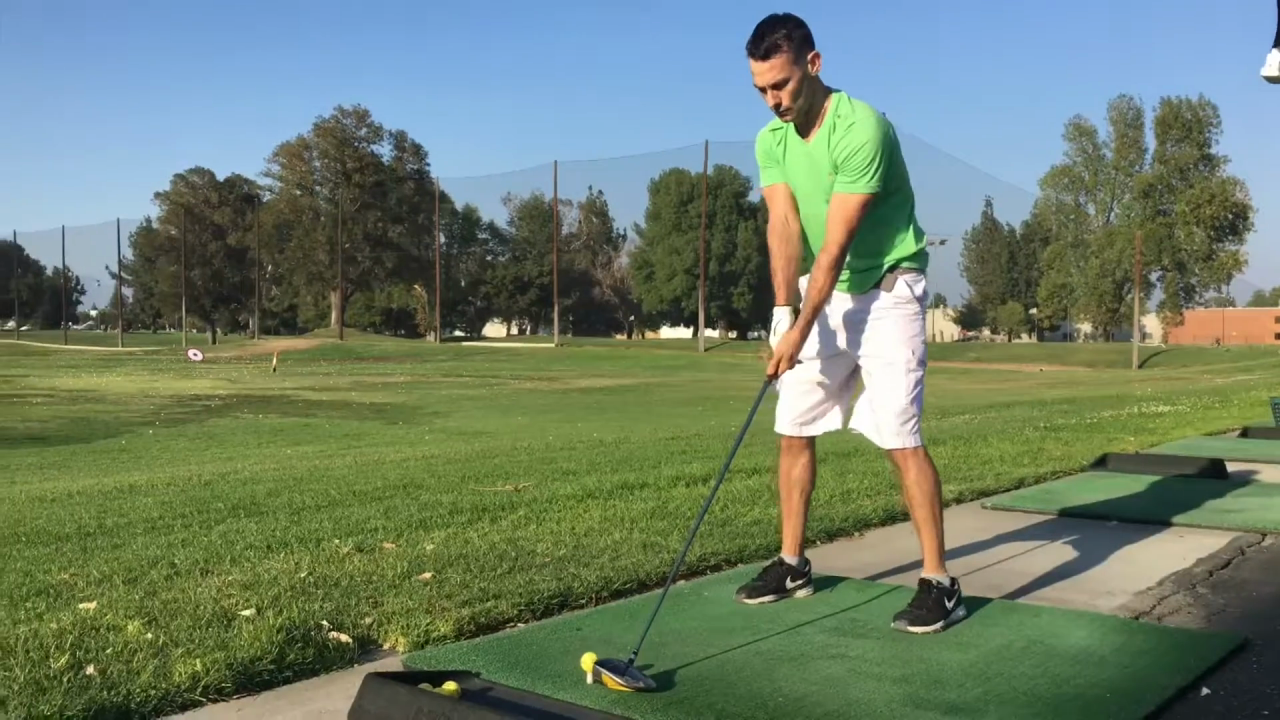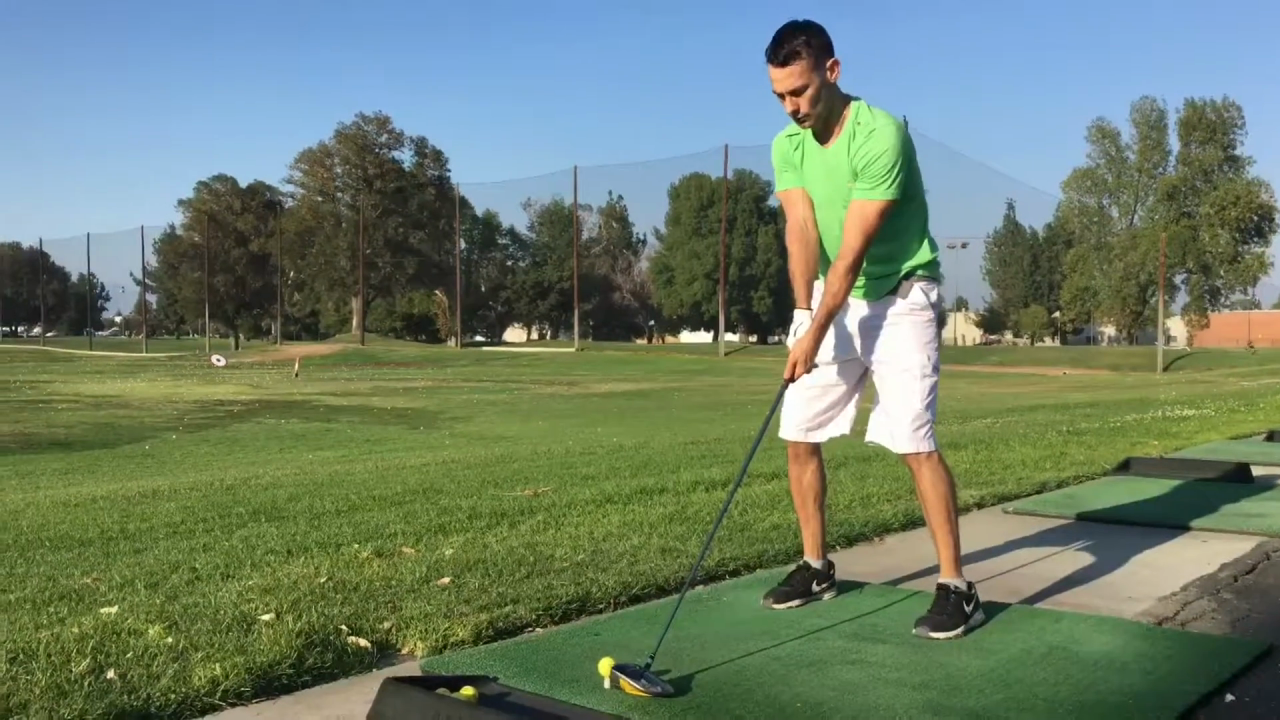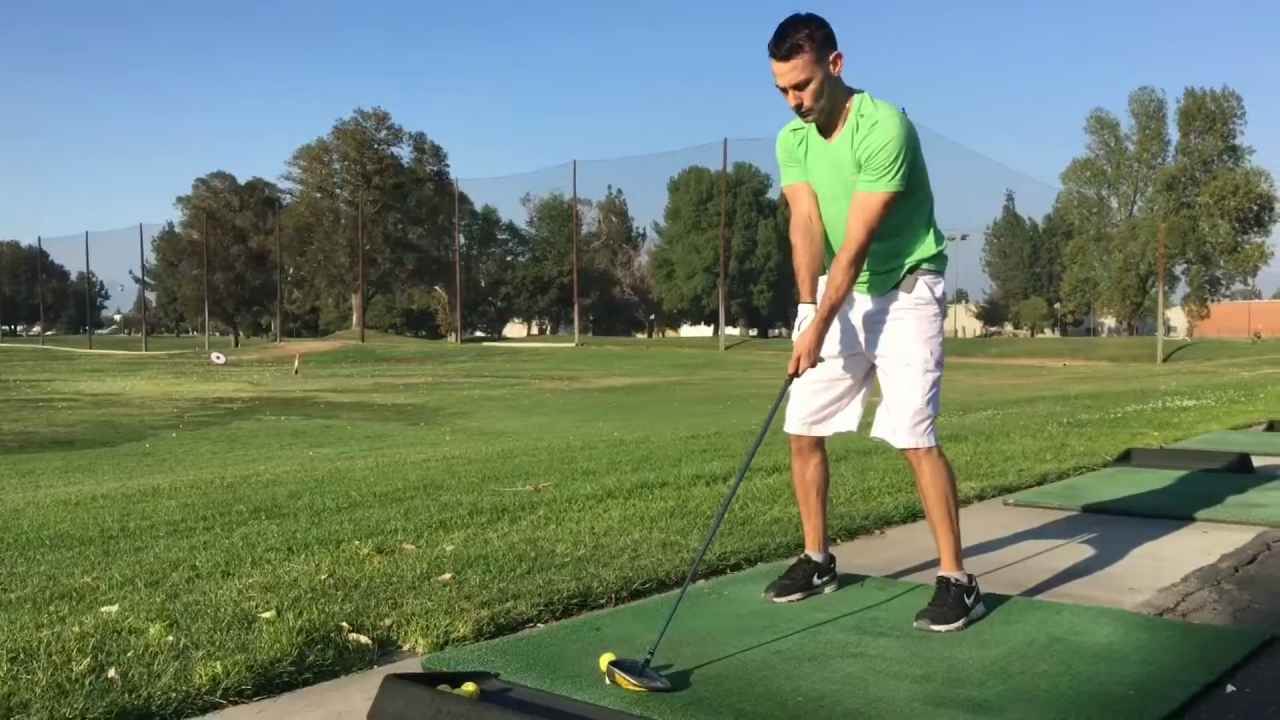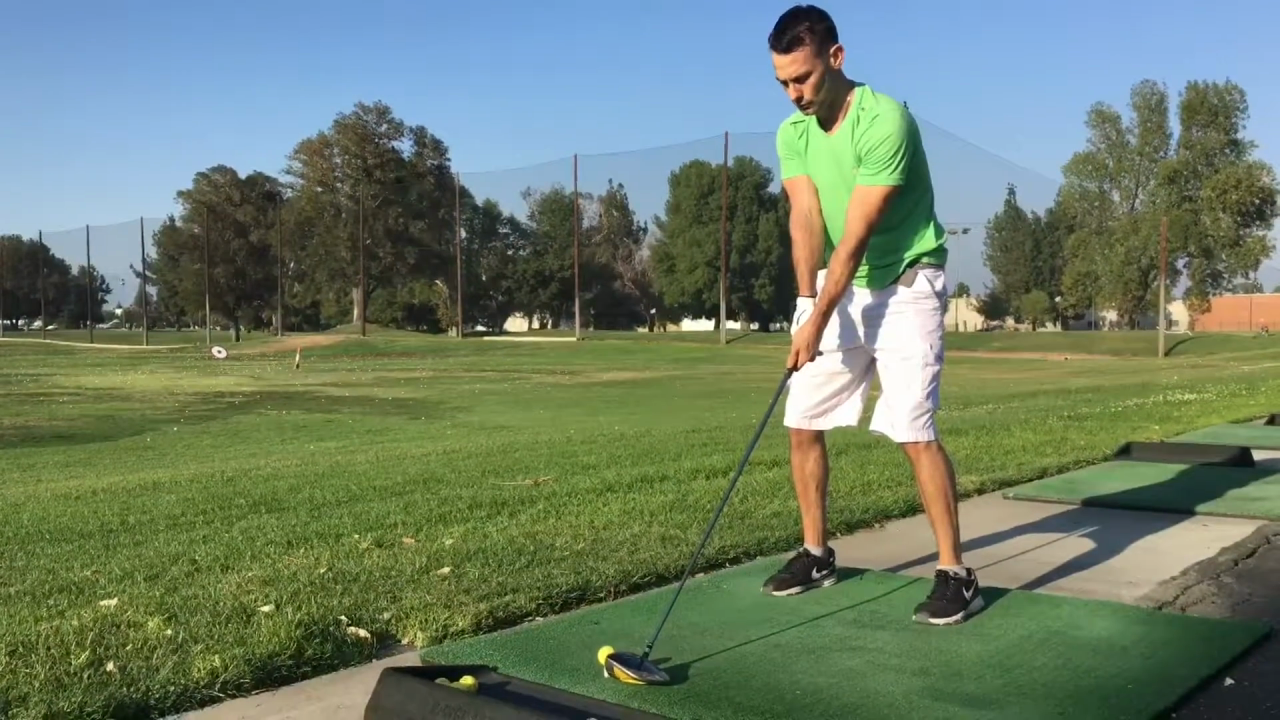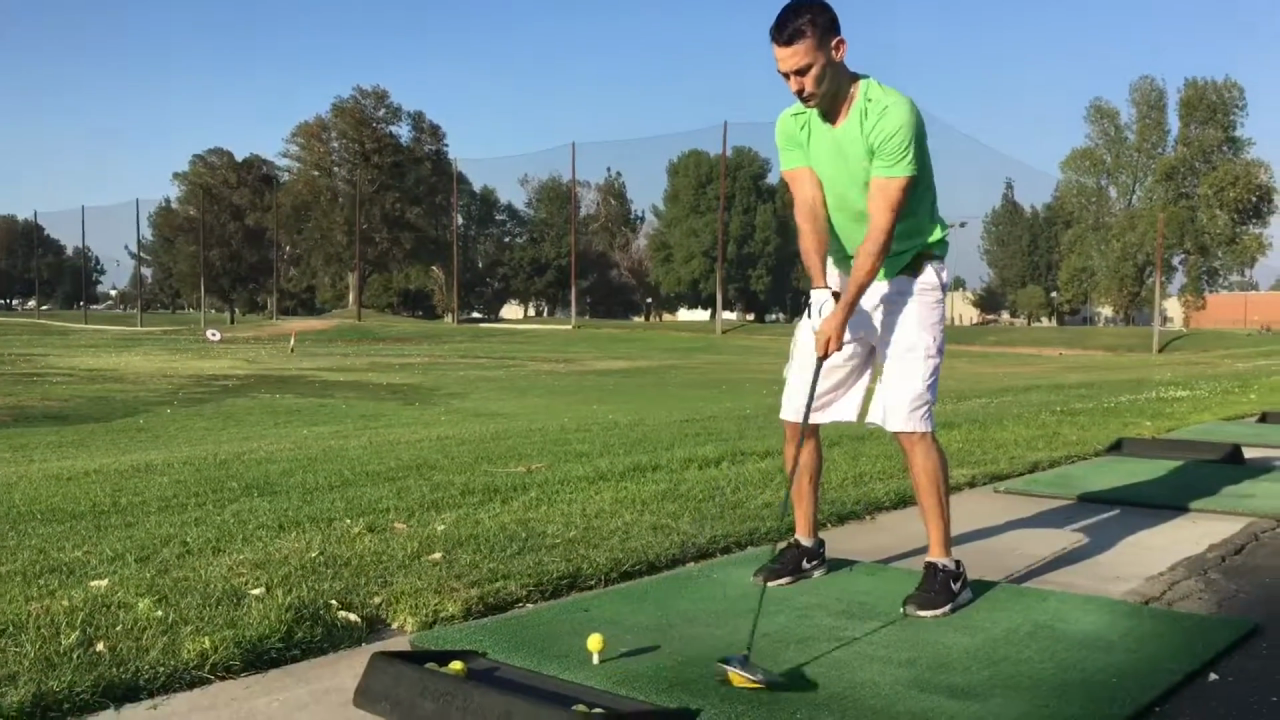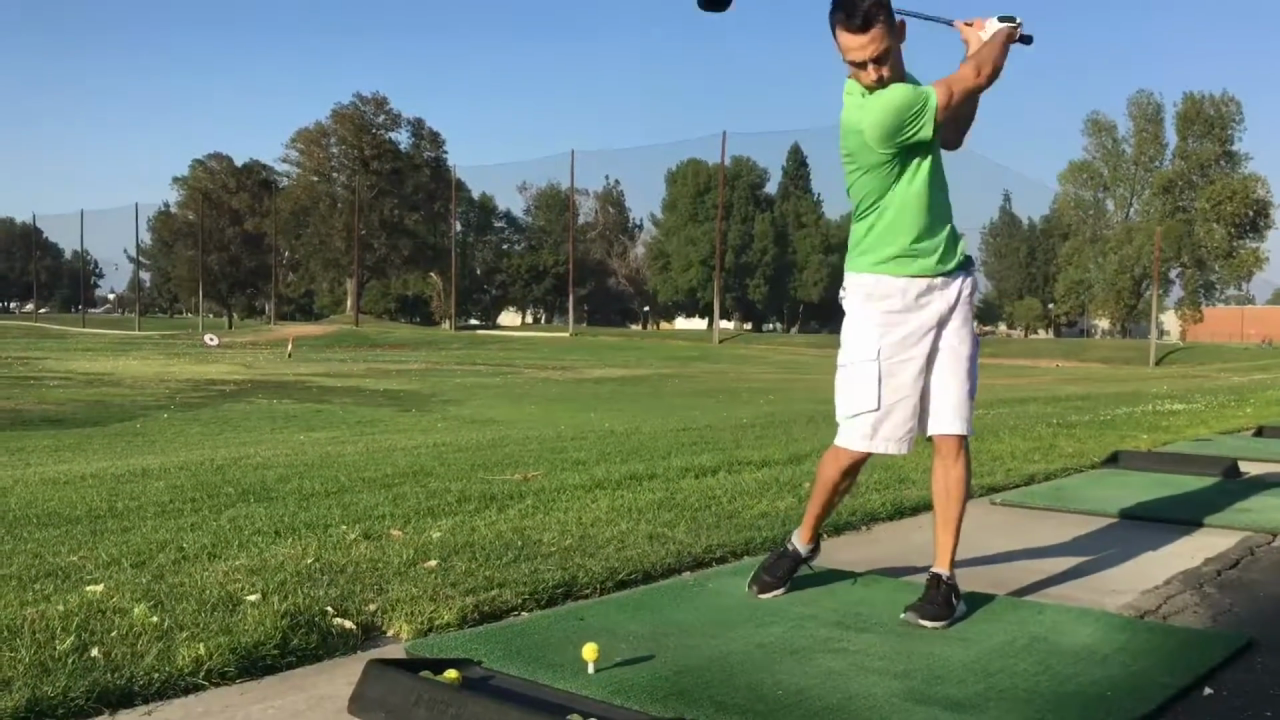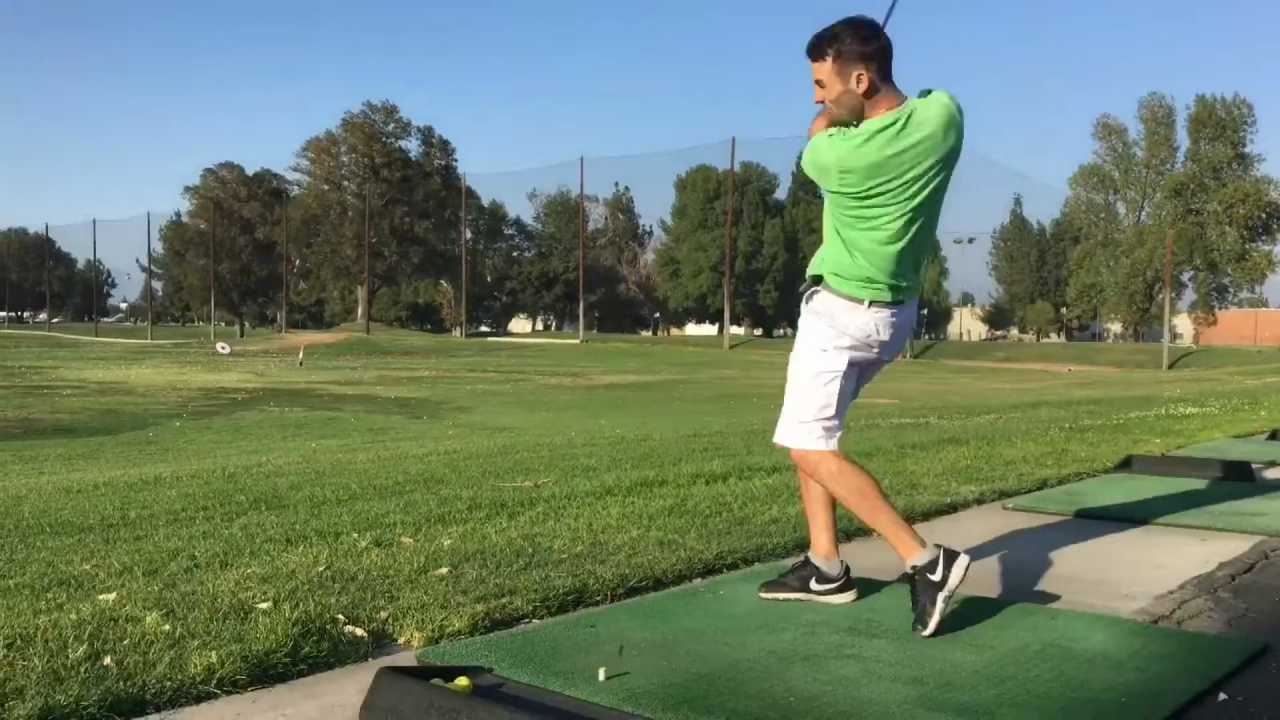
dt=0.7s
person 1, frame 1
left shoulder: (862, 128)
right shoulder: (770, 141)
left elbow: (835, 245)
right elbow: (783, 228)
left wrist: (800, 331)
right wrist: (782, 313)
left hip: (889, 292)
right hip: (823, 295)
left knee: (899, 436)
right knee: (793, 431)
left ankle: (938, 582)
right ankle: (792, 565)
person 1, frame 2
left shoulder: (881, 136)
right shoulder: (786, 145)
left elbow: (852, 250)
right elbow: (801, 231)
left wrist: (814, 334)
right wrist: (802, 316)
left hip: (898, 299)
right hip: (832, 299)
left knee: (915, 440)
right knee: (799, 437)
left ankle: (955, 587)
right ankle: (816, 566)
person 1, frame 3
left shoulder: (884, 128)
right shoulder: (791, 140)
left elbow: (856, 243)
right elbow: (806, 226)
left wrist: (818, 326)
right wrist: (807, 308)
left hip: (904, 293)
right hip: (837, 295)
left knee: (914, 435)
right knee: (803, 430)
left ankle: (956, 579)
right ankle: (817, 559)
person 1, frame 4
left shoulder: (886, 121)
right shoulder: (792, 133)
left elbow: (856, 235)
right elbow: (806, 219)
left wrist: (817, 322)
right wrist: (806, 301)
left hip: (904, 288)
right hip: (838, 289)
left knee: (914, 429)
right knee: (803, 424)
left ankle: (955, 573)
right ankle: (816, 553)
person 1, frame 5
left shoulder: (893, 112)
right shoulder: (791, 127)
left elbow: (883, 224)
right elbow: (811, 213)
left wrist: (844, 309)
right wrist: (821, 293)
left hip: (906, 278)
right hip: (838, 282)
left knee: (911, 421)
right knee: (797, 418)
left ankle: (944, 565)
right ankle: (807, 544)
person 1, frame 6
left shoulder: (900, 89)
right shoulder: (874, 108)
left elbow: (951, 127)
right elbow: (976, 77)
left wrist: (977, 51)
left hip: (951, 283)
right hip: (884, 292)
left knee: (951, 435)
right knee: (856, 443)
left ankle: (942, 576)
right ankle: (802, 542)
person 1, frame 7
left shoulder: (833, 156)
right shoulder: (945, 116)
left elbow: (823, 133)
left wrist: (827, 117)
left hip: (843, 312)
right hip: (888, 309)
left knee: (810, 447)
right knee: (807, 436)
left ankle: (926, 561)
right ankle: (824, 565)
